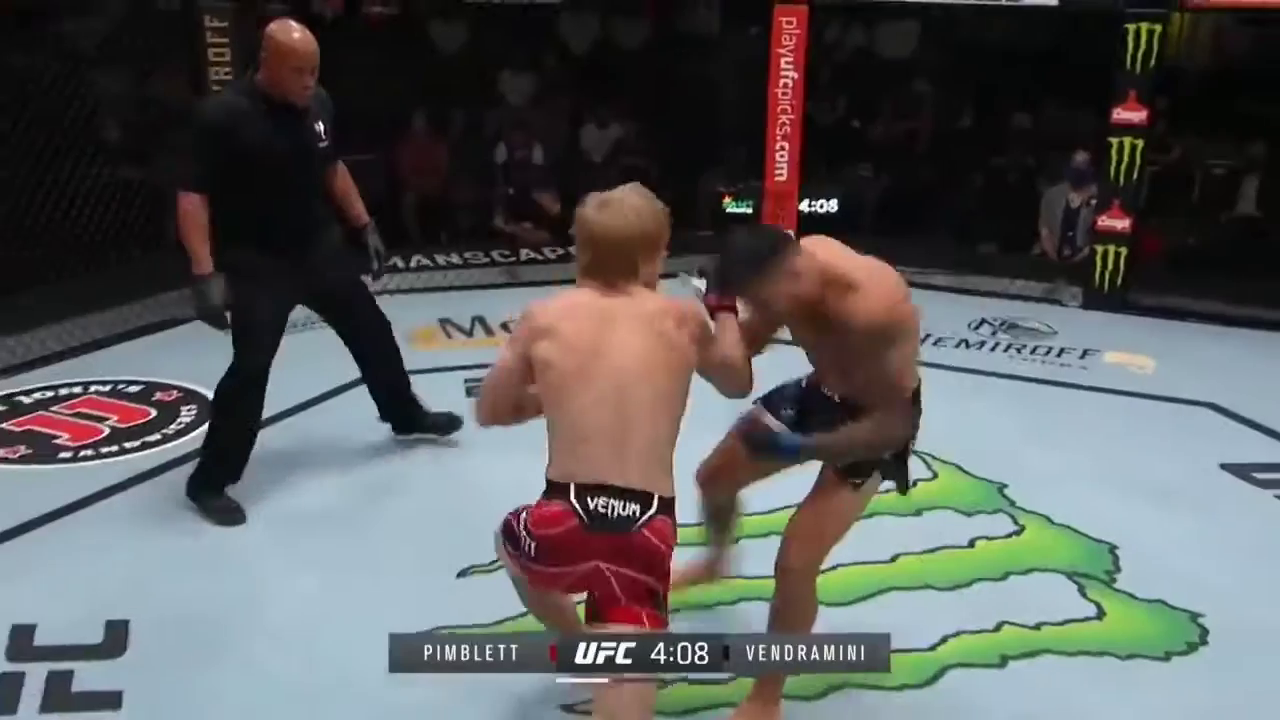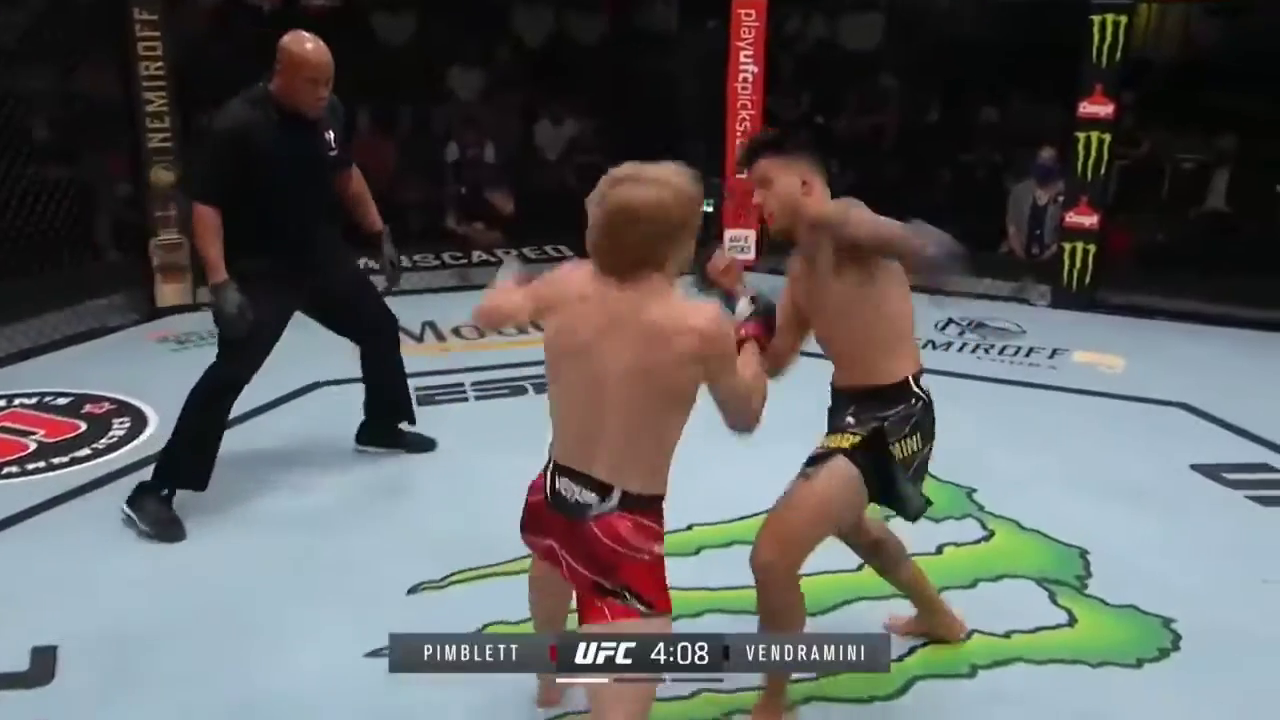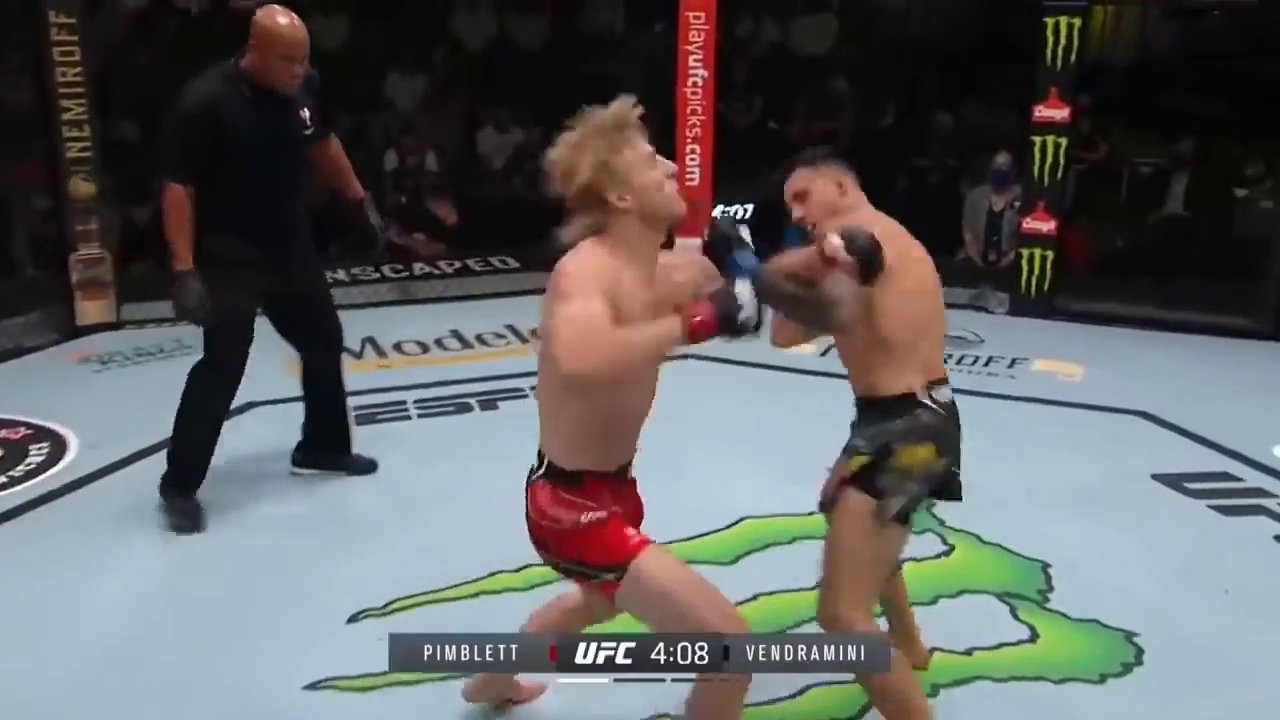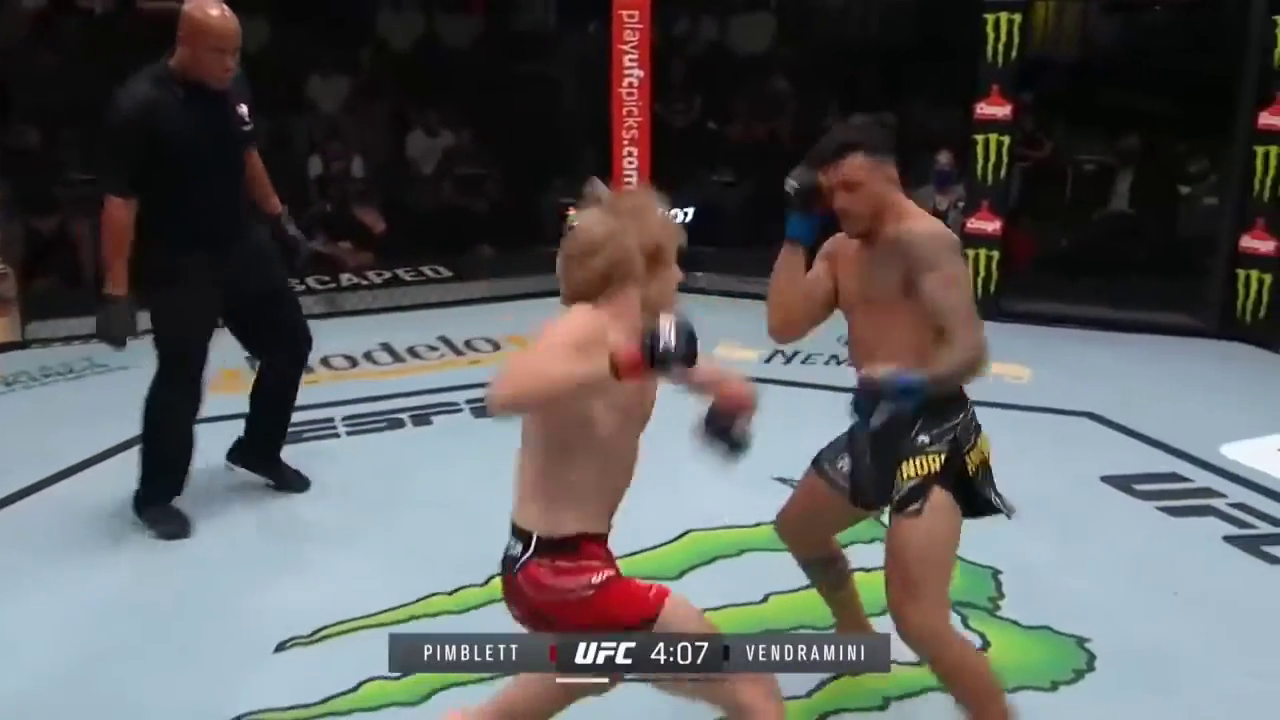
dt=0.4s
person 1, frame 1
left shoulder: (545, 317)
right shoulder: (680, 316)
left elbow: (492, 410)
right elbow: (737, 383)
right wrist: (725, 311)
left hip: (564, 525)
right hip: (645, 532)
left knee: (515, 542)
left ankle: (576, 641)
person 1, frame 2
left shoulder: (565, 288)
right shoulder: (701, 325)
left elbow: (485, 314)
right elbow: (745, 417)
right wrist: (750, 339)
left hip: (550, 500)
right hip: (624, 531)
left knee: (559, 546)
left ankle: (551, 673)
person 1, frame 3
left shoulder: (680, 269)
right shoulder: (590, 269)
right elbow: (578, 363)
right wrist: (696, 322)
left hip: (608, 485)
right hip: (574, 504)
left knee: (603, 597)
person 1, frame 4
left shoulder: (645, 334)
right shoulder: (586, 330)
left elbow: (734, 391)
right elbow: (506, 393)
left wrist: (730, 401)
right wrist: (624, 361)
left hip: (548, 562)
right hip: (560, 572)
person 2, frame 1
left shoulder: (872, 308)
right shoulder: (787, 270)
left elbow: (896, 425)
right elbow: (740, 345)
left wrist: (800, 447)
left hip: (870, 427)
right hip: (820, 395)
left knee: (796, 562)
right knee: (714, 475)
right ankle: (714, 561)
person 2, frame 2
left shoulder: (848, 228)
right shoulder: (802, 266)
left elbow: (920, 241)
right elbow: (771, 363)
left wrist: (932, 252)
right wrist: (733, 297)
left hip: (887, 420)
right hip: (864, 411)
left knee: (772, 558)
right knee: (845, 520)
right ankle: (939, 617)
person 2, frame 3
left shoulder: (852, 233)
right shoulder: (891, 239)
right elbow: (793, 329)
left hip: (899, 429)
right hip: (922, 417)
left knee: (841, 613)
right knee: (847, 515)
right ankle: (906, 640)
person 2, frame 4
left shoulder: (922, 240)
right shoulder: (839, 248)
left elbow: (969, 351)
right elbow: (785, 326)
left wrist: (912, 387)
right wrist: (799, 229)
left hip: (933, 433)
right hip: (875, 427)
left knee: (917, 617)
right knee: (797, 528)
right ankle: (857, 635)
person 3, frame 1
left shoulder: (317, 103)
right shoulder: (225, 114)
right elbow: (192, 196)
left wrist: (365, 225)
right wrist: (206, 273)
left hip: (318, 247)
right hip: (256, 262)
left knee: (372, 329)
right knee: (250, 368)
left ankle: (408, 416)
right ankle: (209, 481)
person 3, frame 2
left shoulder: (329, 113)
right shoulder: (239, 124)
left elbow: (346, 174)
right elbow: (206, 207)
left wrist: (380, 234)
right wrist: (221, 284)
left hip: (321, 256)
right hip: (261, 269)
left knee: (380, 329)
right knee: (228, 374)
left ankle: (383, 425)
right ankle: (156, 492)
person 3, frame 3
left shoulder: (303, 87)
right shoulder: (206, 100)
left elbow: (322, 143)
right elbow: (178, 188)
left wrist: (361, 201)
right wrist: (185, 271)
left hip: (290, 244)
right hip: (230, 255)
left knee: (323, 342)
right knee: (223, 364)
left ankle: (323, 447)
right ankle: (179, 484)
person 3, frame 4
left shoulder: (233, 86)
right shoulder: (141, 104)
right elbow: (120, 203)
left wrist: (280, 216)
right wrist: (117, 292)
left hip: (240, 247)
right hip: (176, 265)
left knee: (290, 341)
right knee: (181, 376)
left ankle: (257, 451)
right ankle: (156, 496)
